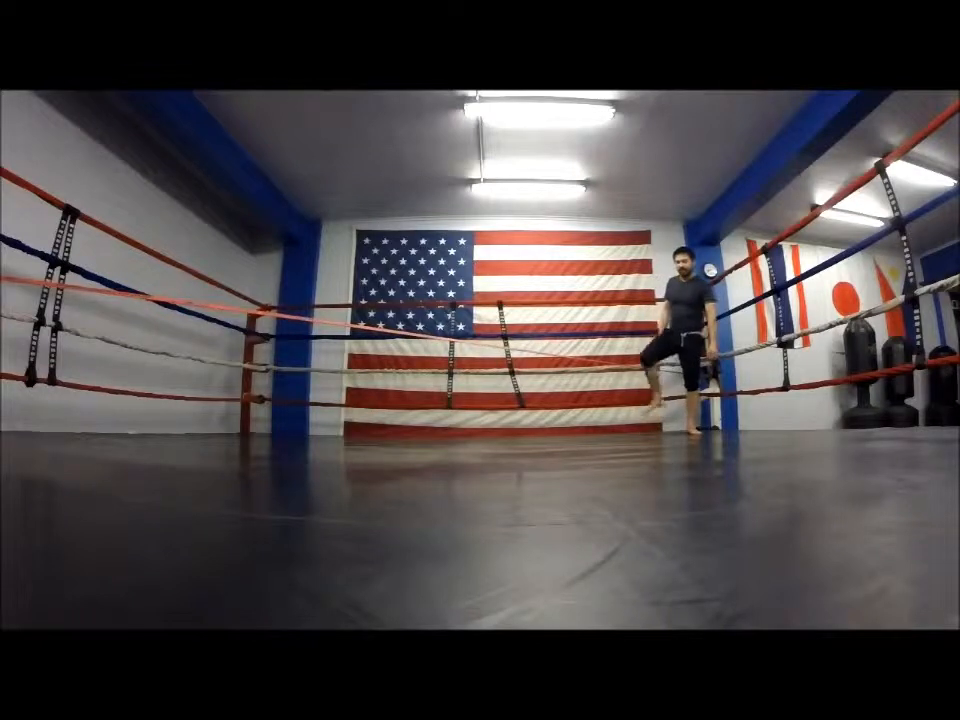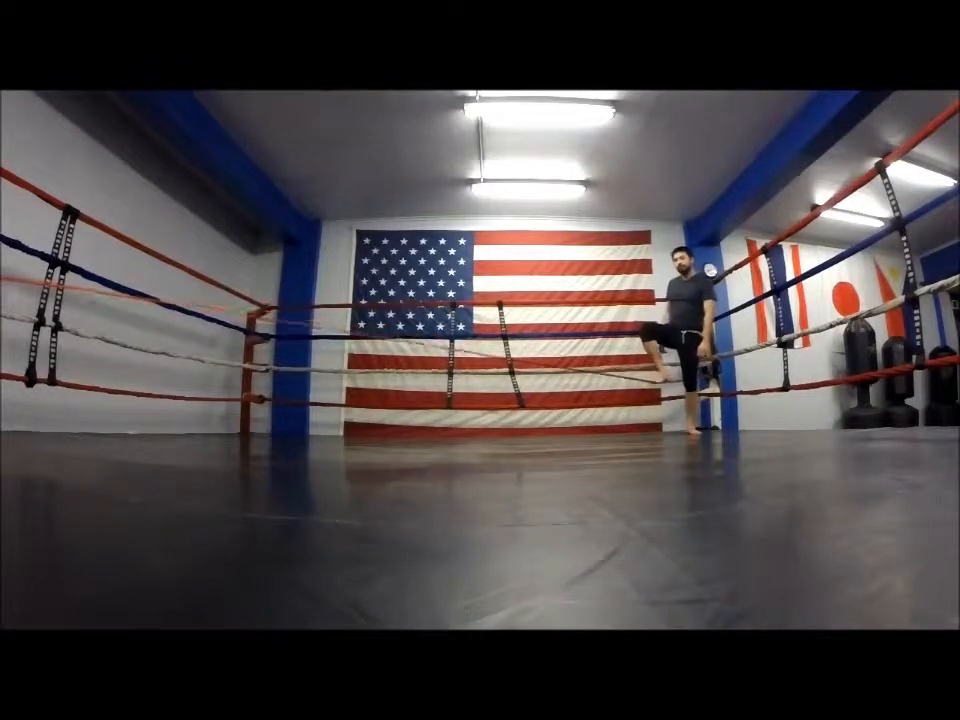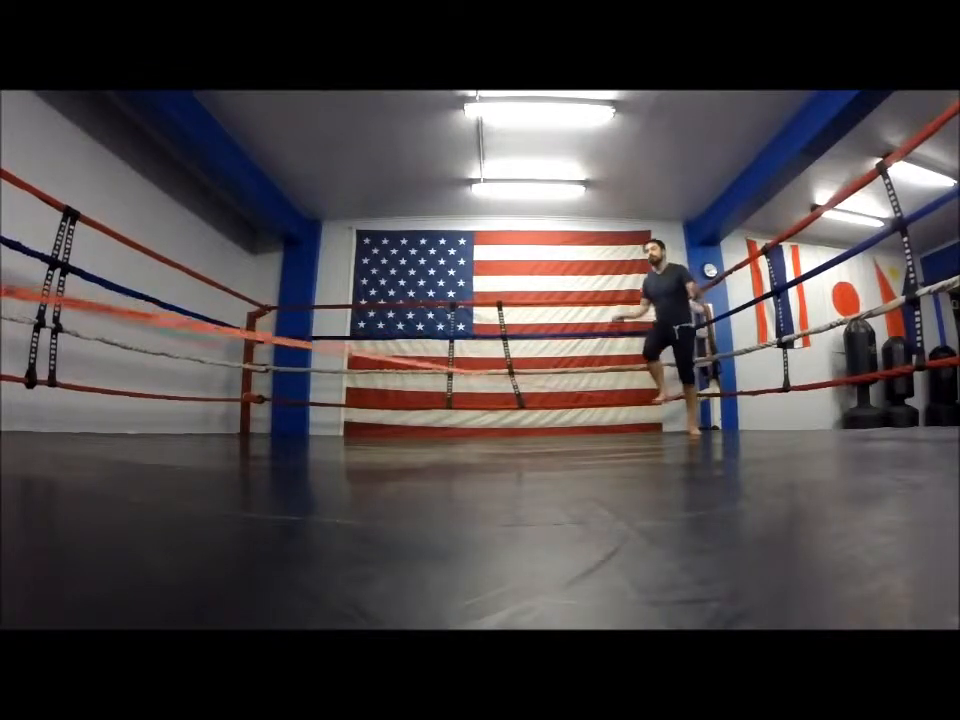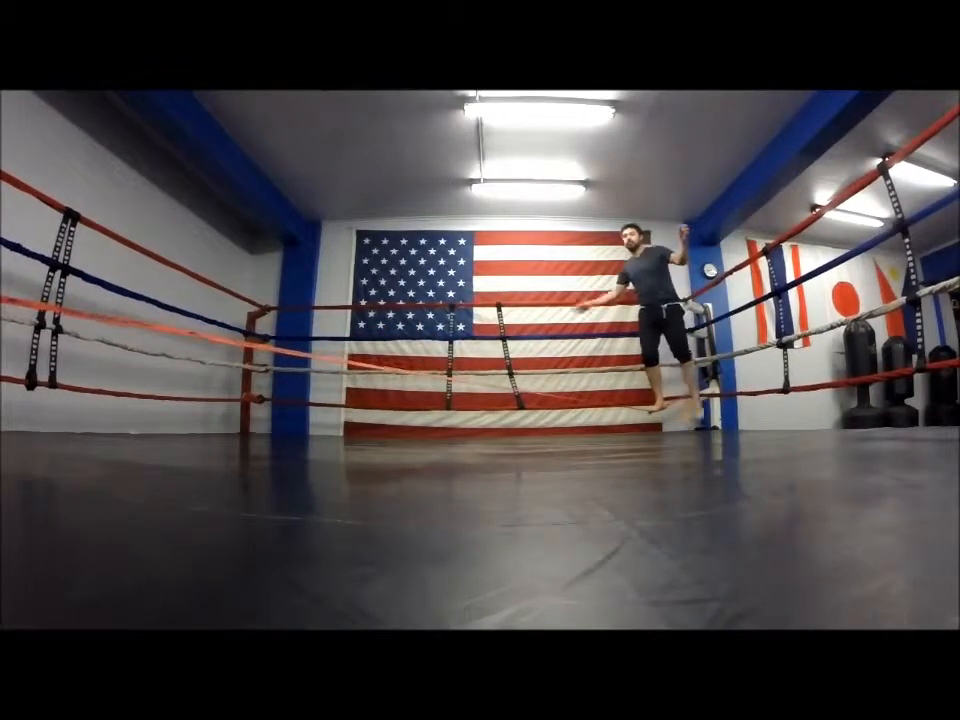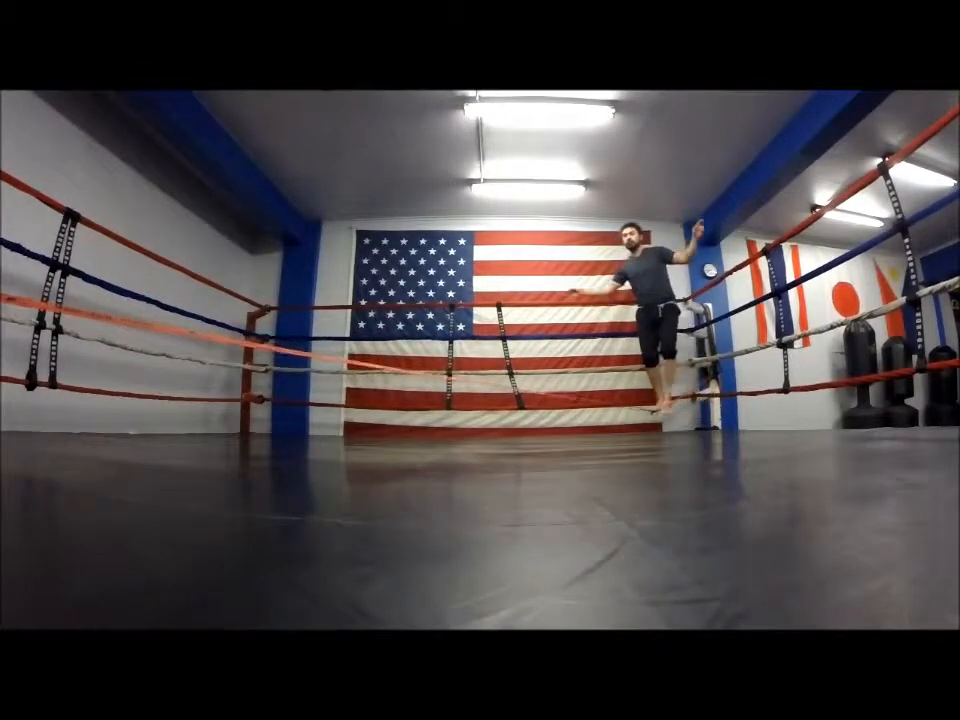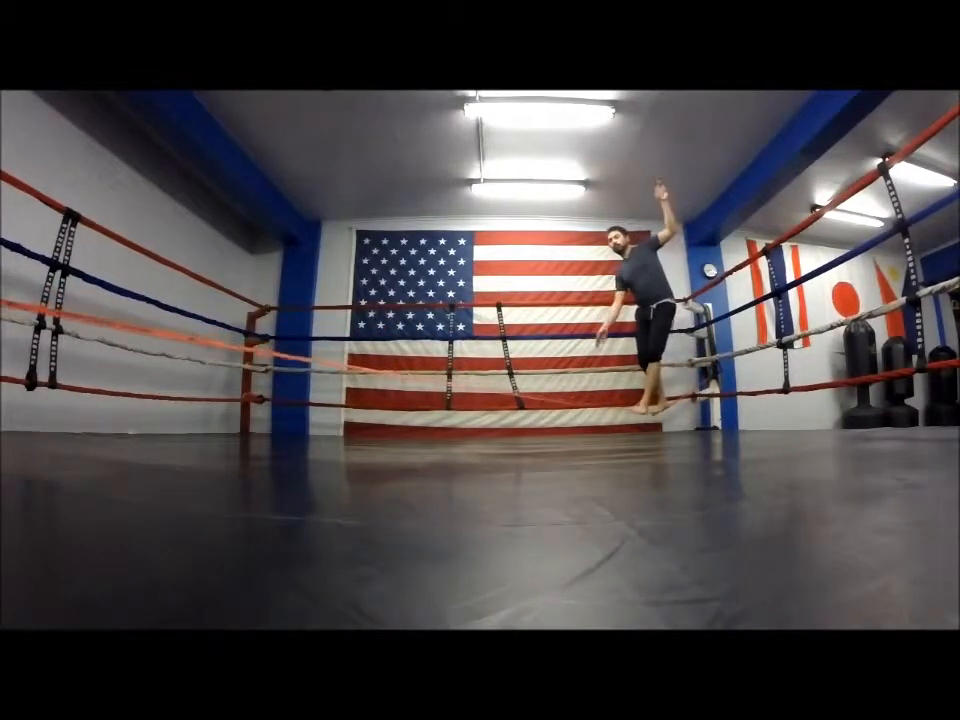
dt=0.7s
person 1, frame 1
left shoulder: (702, 285)
right shoulder: (672, 283)
left elbow: (711, 314)
left wrist: (712, 342)
right wrist: (660, 332)
left hip: (692, 338)
right hip: (672, 334)
left knee: (691, 381)
right knee: (646, 356)
left ankle: (691, 425)
right ankle: (656, 396)
person 1, frame 2
left shoulder: (703, 282)
right shoulder: (673, 284)
left elbow: (709, 313)
left wrist: (705, 340)
right wrist: (661, 337)
left hip: (691, 335)
right hip: (673, 330)
left knee: (690, 381)
right knee: (647, 328)
left ankle: (691, 425)
right ankle: (662, 371)
person 1, frame 3
left shoulder: (679, 271)
right shoulder: (648, 280)
left elbow: (695, 293)
right elbow: (643, 307)
left wrist: (696, 294)
right wrist: (625, 316)
left hip: (683, 327)
right hip: (662, 325)
left knee: (686, 373)
right knee: (650, 351)
left ankle: (692, 424)
right ankle: (663, 390)
person 1, frame 4
left shoulder: (657, 252)
right shoulder: (626, 268)
left elbow: (681, 260)
right elbow: (615, 293)
left wrist: (684, 241)
right wrist: (591, 302)
left hip: (669, 308)
right hip: (647, 312)
left knee: (682, 352)
right knee: (649, 356)
left ankle: (694, 399)
right ankle: (660, 400)
person 1, frame 5
left shoulder: (657, 252)
right shoulder: (626, 267)
left elbow: (685, 258)
right elbow: (608, 289)
left wrist: (695, 239)
right wrist: (583, 291)
left hip: (666, 308)
right hip: (645, 312)
left knee: (668, 349)
right knee: (649, 356)
left ankle: (667, 398)
right ankle: (661, 399)
person 1, frame 6
left shoulder: (646, 247)
right shoulder: (621, 272)
left elbow: (672, 230)
right elbow: (618, 302)
left wrist: (664, 201)
right wrist: (607, 325)
left hip: (663, 306)
right hip: (643, 311)
left knee: (653, 353)
right knee: (644, 357)
left ankle: (645, 403)
right ankle: (661, 400)
